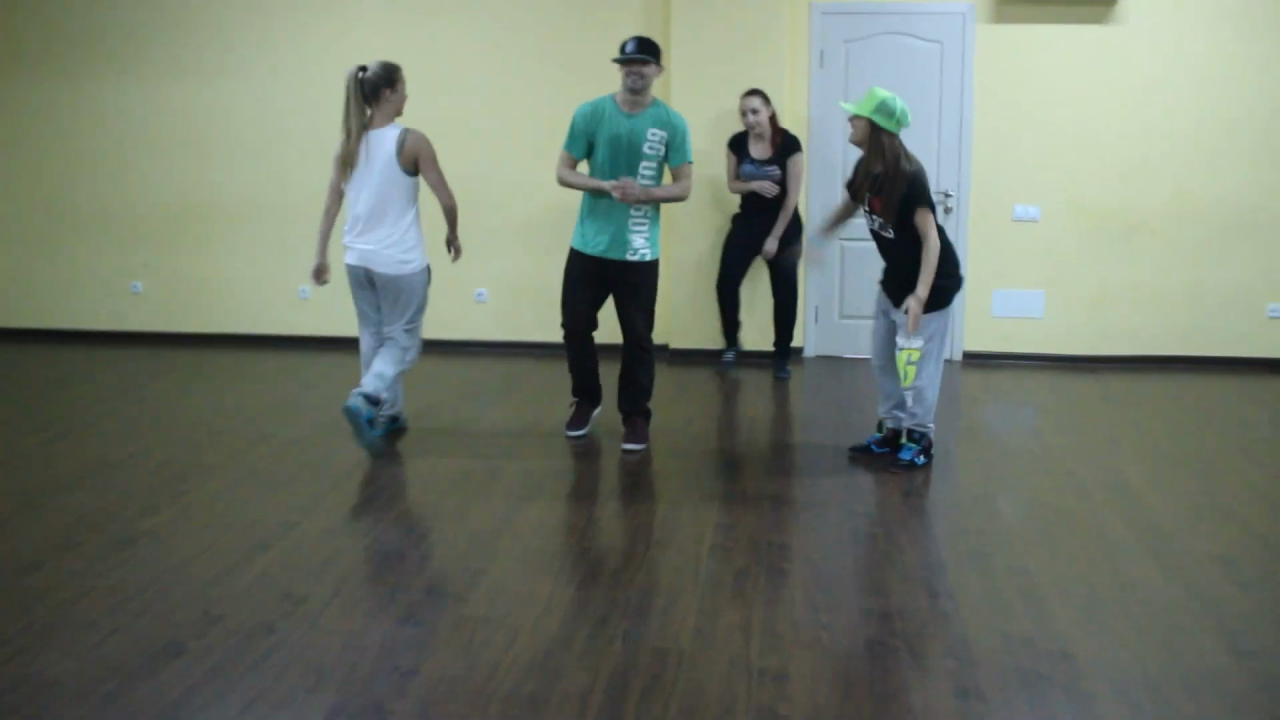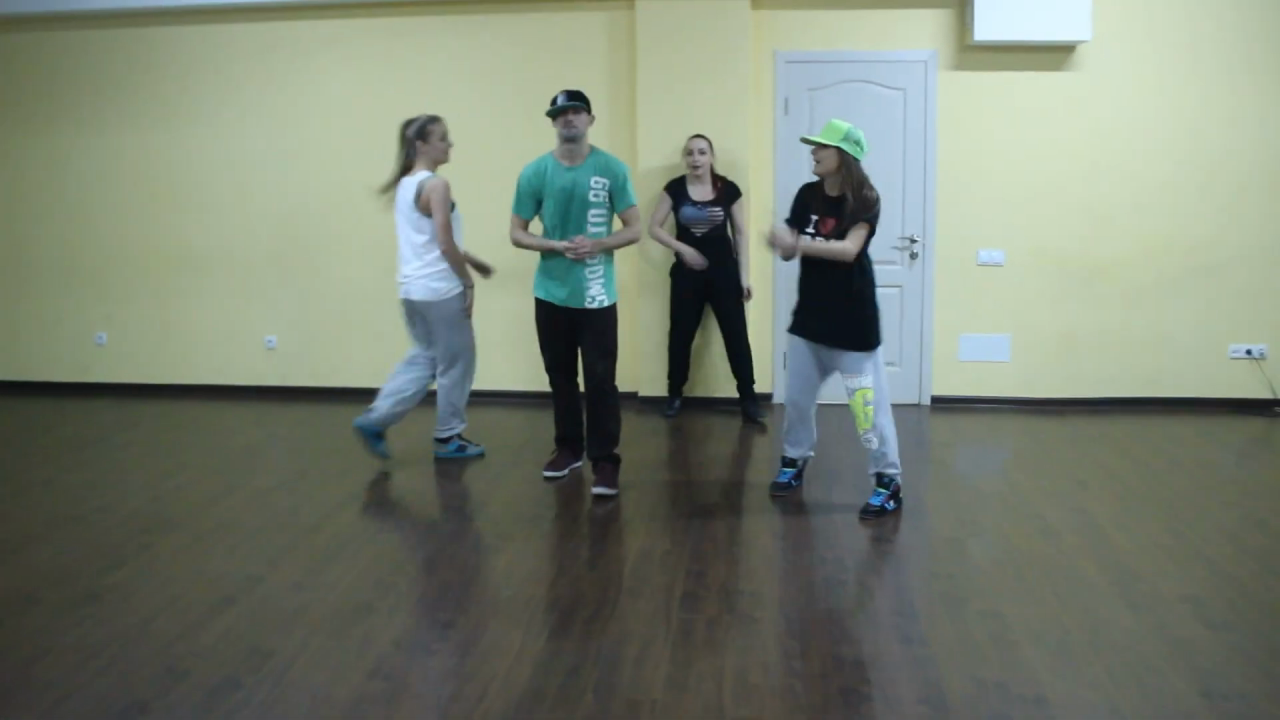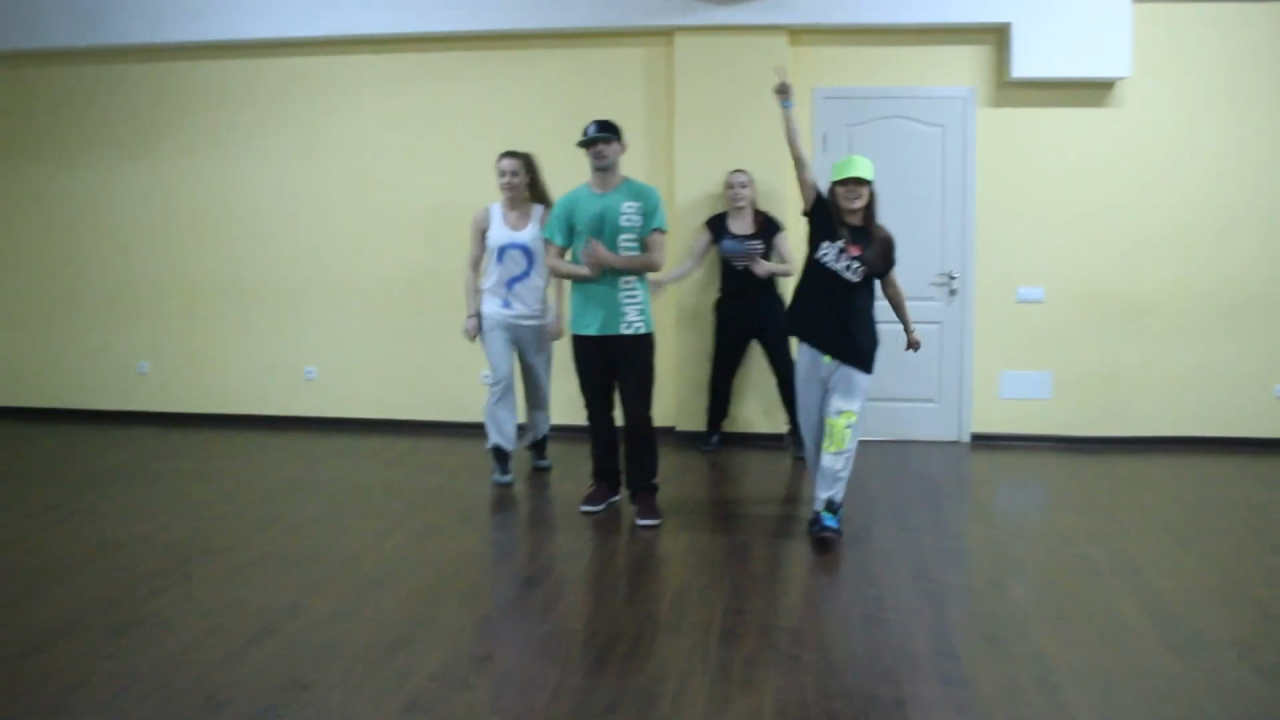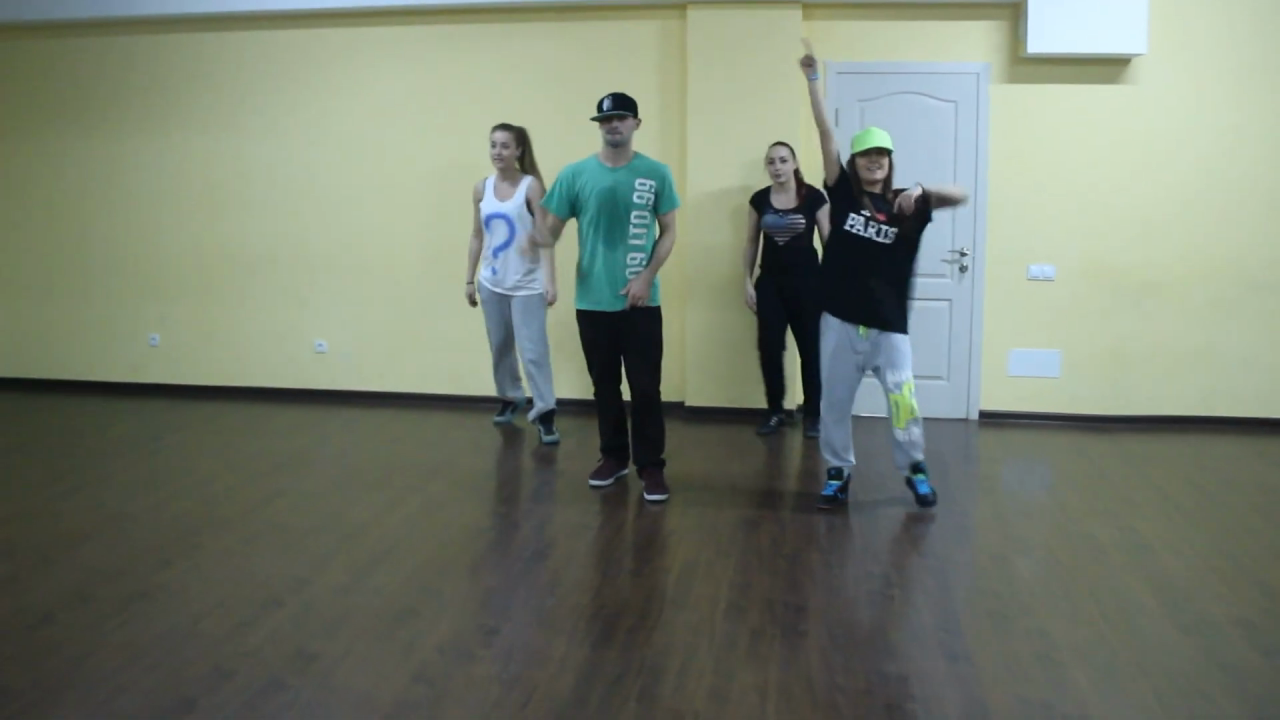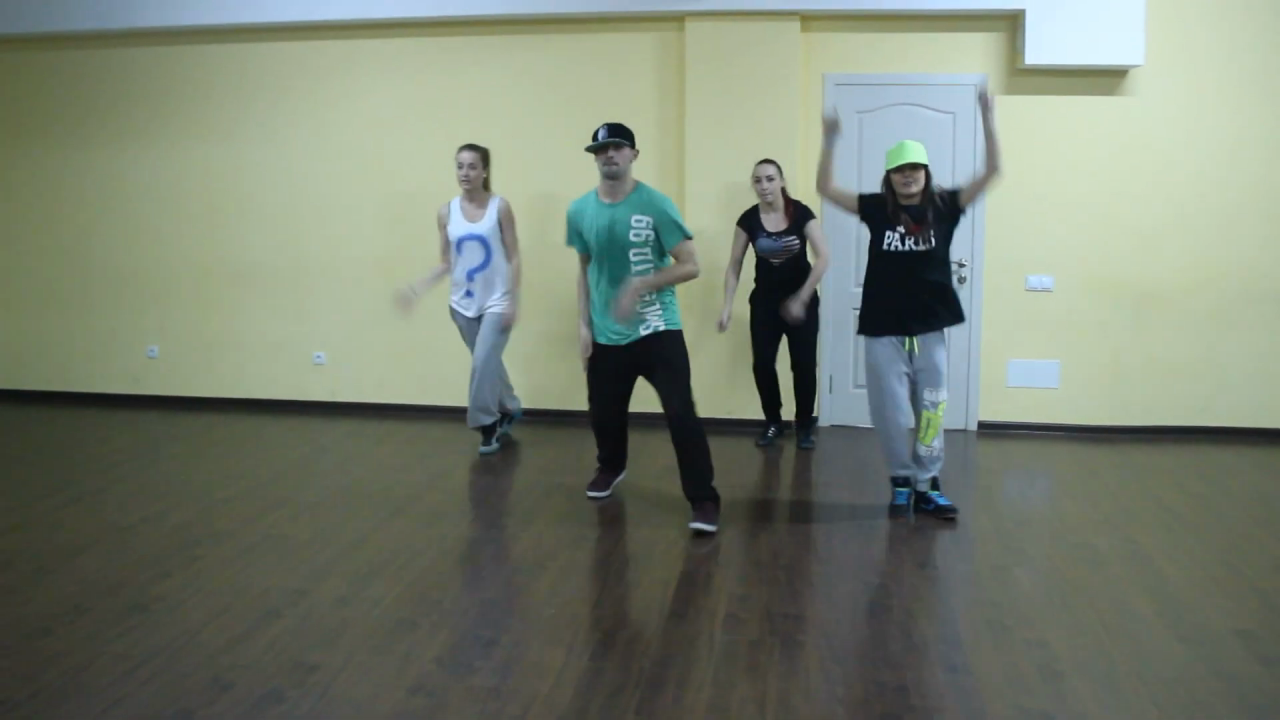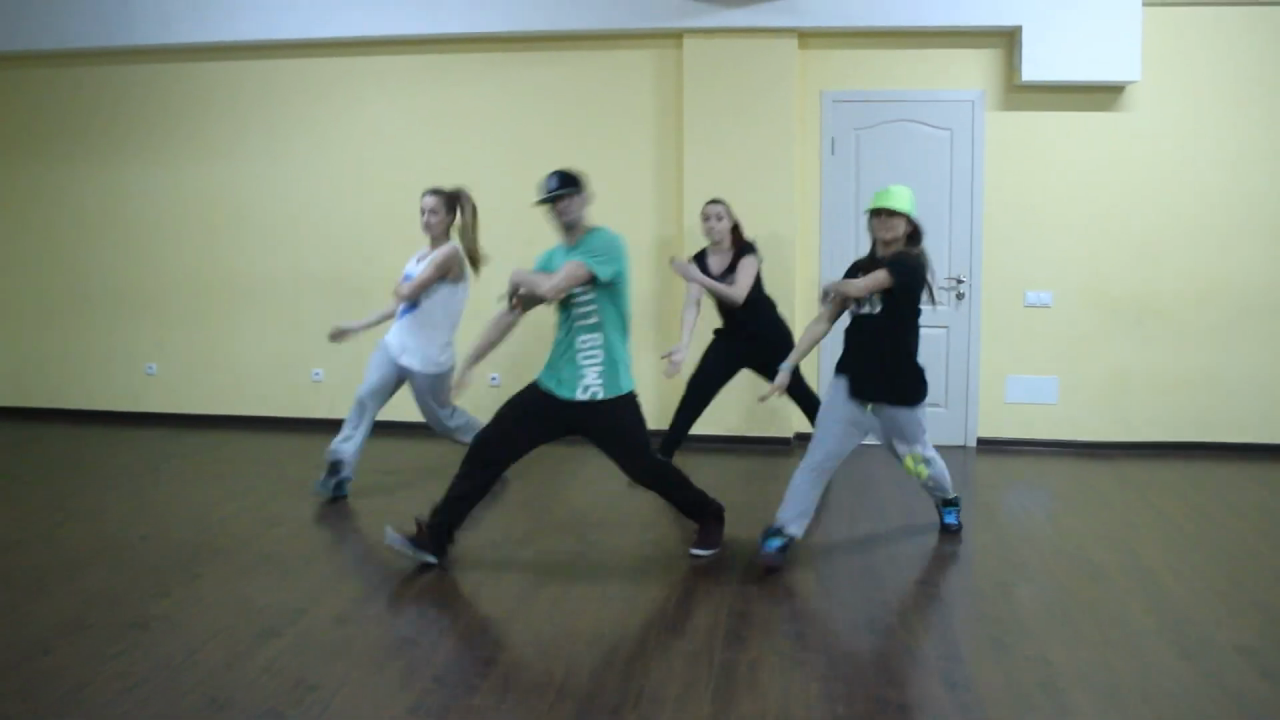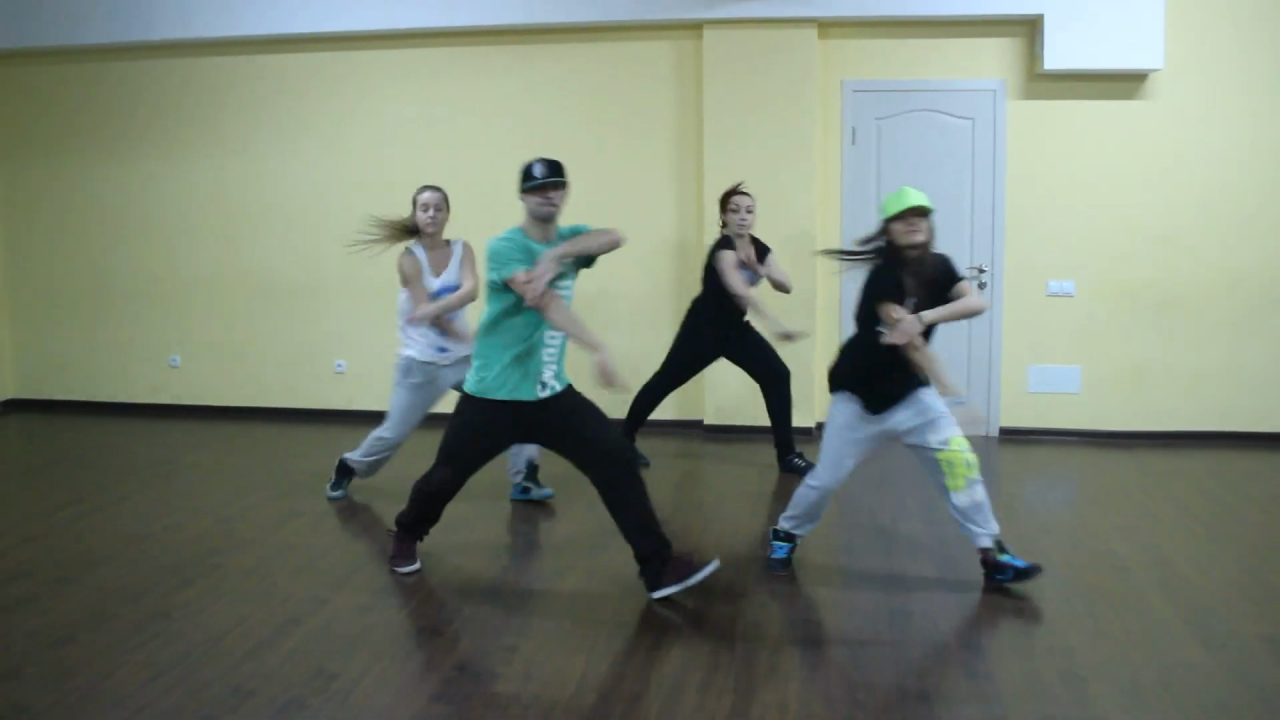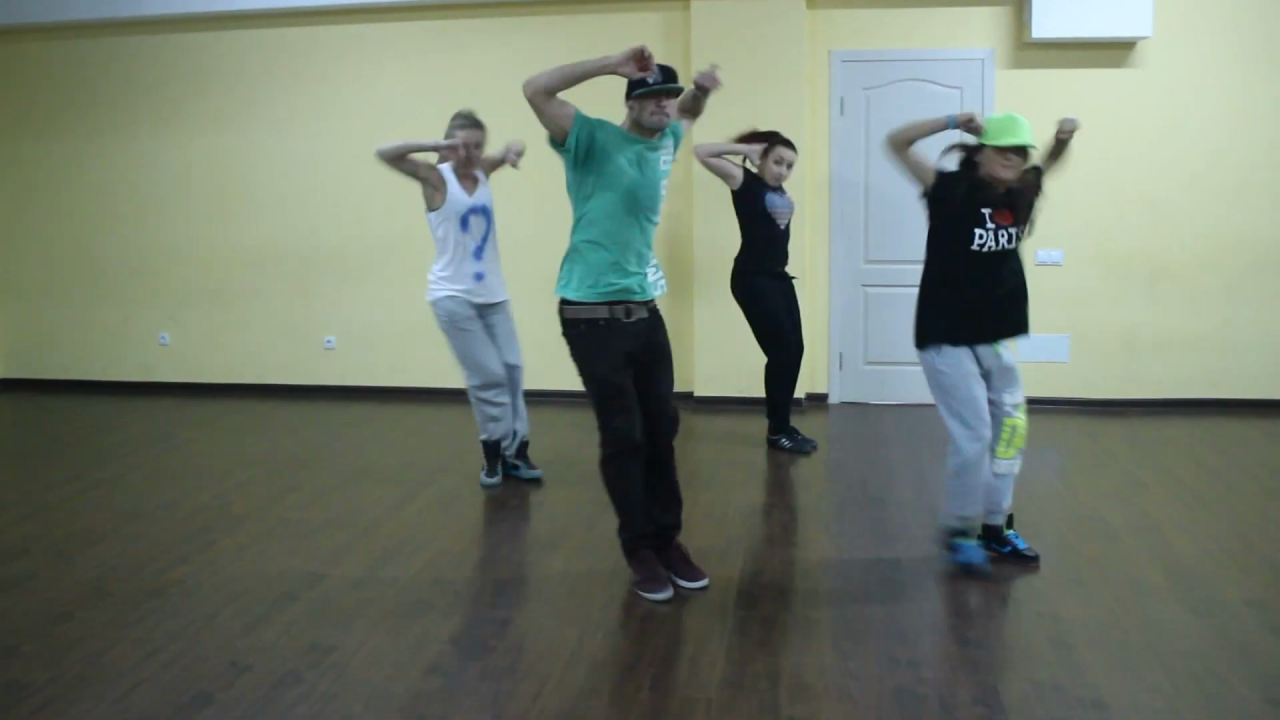
dt=0.5s
person 1, frame 1
left shoulder: (671, 123)
right shoulder: (589, 114)
left elbow: (683, 187)
right elbow: (564, 173)
left wrist: (644, 193)
right wrist: (606, 186)
left hip: (639, 252)
right hip: (588, 246)
left knee: (637, 337)
right knee: (575, 327)
left ankle: (635, 416)
right ankle: (586, 400)
person 1, frame 2
left shoulder: (612, 169)
right shoulder: (534, 172)
left elbow: (633, 230)
right elbow: (517, 234)
left wrist: (594, 246)
right wrist: (558, 246)
left hip: (597, 297)
right hip: (551, 295)
left knee: (600, 380)
right knee: (560, 377)
left ankle: (604, 461)
right ankle: (569, 447)
person 1, frame 3
left shoulder: (644, 196)
right shoulder: (569, 203)
left elbow: (655, 260)
right elbow: (553, 263)
left wrist: (613, 259)
right wrist: (585, 269)
left hip: (633, 325)
right hip: (587, 325)
left knee: (637, 411)
right knee: (598, 409)
left ankle: (643, 491)
right ankle: (605, 482)
person 1, frame 4
left shoulder: (656, 173)
right shoulder: (574, 175)
left elbow: (669, 232)
right elbow: (553, 230)
left wrist: (647, 276)
right wrist: (537, 238)
left hip: (640, 300)
right hip: (593, 300)
left knee: (644, 387)
right knee: (604, 385)
left ankle: (650, 468)
right ankle: (613, 456)
person 1, frame 5
left shoulder: (655, 205)
right shoulder: (579, 211)
left elbow: (690, 266)
left wrist: (639, 287)
right wrist: (584, 323)
left hip: (658, 331)
right hip: (606, 336)
left knee: (682, 416)
right knee: (604, 414)
left ankle: (704, 499)
right ankle: (611, 466)
person 1, frame 6
left shoulder: (606, 244)
right shoulder: (550, 255)
left elbow: (553, 288)
right elbow: (513, 311)
left wrist: (524, 278)
right wrist: (469, 361)
left hip: (608, 394)
right hip: (554, 387)
left knee: (646, 469)
right knee: (487, 449)
left ankle: (709, 518)
right ankle: (431, 537)
person 1, frame 7
left shoulder: (571, 239)
right shoulder: (504, 247)
left elbow: (614, 238)
right elbow: (539, 298)
left wrist: (556, 256)
right wrist: (595, 347)
left hip: (551, 393)
right hip: (492, 397)
left knee: (616, 461)
right knee: (444, 478)
left ankle: (659, 567)
right ankle: (407, 535)
person 1, frame 8
left shoulder: (664, 136)
right shoulder: (591, 137)
left elbow: (692, 110)
right elbow: (535, 89)
left wrist: (701, 88)
right wrist: (611, 61)
left hip: (641, 306)
right hip: (591, 309)
left knee: (661, 426)
right knee: (623, 432)
left ankle: (666, 541)
right ankle: (638, 550)
person 2, frame 1
left shoulder: (907, 175)
right shoulder: (868, 168)
left elbow: (931, 238)
right elbow: (849, 208)
left wrist: (921, 295)
right wrist: (817, 237)
left hip: (932, 279)
right hip: (897, 275)
left knee: (915, 359)
right knee: (884, 356)
left ankle: (920, 438)
right ankle: (892, 430)
person 2, frame 2
left shoulder: (864, 200)
right shoulder: (807, 195)
left elbow: (849, 251)
right elbow: (784, 246)
left wrist: (795, 242)
right wrist: (785, 243)
left hip: (853, 320)
right hip: (808, 315)
left knee: (868, 401)
right knee: (796, 395)
left ankle: (887, 482)
right ankle: (794, 461)
person 2, frame 3
left shoulder: (881, 241)
right shoulder: (821, 215)
left elbow: (889, 286)
right elbow: (799, 160)
left wrist: (908, 327)
right wrist: (785, 105)
left hip: (854, 348)
right hip: (812, 344)
left knee: (840, 428)
right knee: (813, 428)
left ankle: (829, 508)
right ankle: (821, 496)
person 2, frame 4
left shoulder: (909, 201)
right shoulder: (843, 191)
left elbow: (959, 196)
right elbow: (822, 133)
left wrist: (922, 195)
right wrist: (812, 79)
left hip: (888, 321)
right hip: (841, 318)
left knee: (904, 397)
right knee: (836, 400)
left ankle: (915, 471)
right ankle: (838, 473)
person 2, frame 5
left shoulder: (944, 208)
right shoulder: (877, 208)
left elbow: (991, 171)
right elbow: (826, 188)
left wrist: (986, 117)
right wrist: (830, 141)
left hip: (929, 331)
right hip: (884, 332)
left knee: (931, 413)
right knee: (891, 415)
left ankle: (927, 487)
right ankle: (900, 479)
person 2, frame 6
left shoulder: (911, 262)
right shoulder: (862, 266)
left elbow: (855, 290)
right elbow: (824, 322)
left wrist: (832, 290)
right wrist: (786, 368)
left hip: (899, 386)
right hip: (850, 380)
left knee: (918, 459)
right knee: (820, 457)
left ankle: (946, 500)
right ankle: (780, 534)
person 2, frame 7
left shoulder: (937, 267)
right shoulder: (885, 274)
left elbow: (975, 303)
right elbow: (904, 336)
left wrist: (927, 316)
left hip: (909, 389)
right hip: (859, 391)
left knee: (959, 461)
right knee: (827, 476)
left ankle: (993, 557)
right ankle: (786, 533)
person 2, frame 8
left shoulder: (1015, 194)
right shoulder: (949, 189)
left elbow: (1052, 159)
right elbow: (896, 142)
left wrist: (1063, 138)
right wrist: (957, 122)
left hip: (991, 338)
right hip: (947, 339)
left knee: (1010, 427)
right knee: (971, 437)
left ankle: (997, 528)
right ankle: (960, 532)
person 3, frame 1
left shoulder: (349, 144)
right shoulder: (412, 141)
left elbow: (332, 203)
right elbow: (445, 199)
left wrist: (321, 254)
right wrist: (452, 233)
left hip: (358, 258)
right hip: (402, 261)
left knee: (373, 337)
right knee: (401, 340)
left ankle: (384, 411)
right ankle: (366, 399)
person 3, frame 2
left shoulder: (407, 184)
right shoulder: (437, 186)
right elbow: (446, 245)
left wrist: (472, 261)
right wrist: (466, 277)
left hip: (414, 289)
right hip: (440, 289)
left knee: (423, 359)
right knee: (457, 361)
left ankle: (375, 419)
right ankle: (447, 437)
person 3, frame 3
left shoulder: (544, 216)
right shoulder: (485, 217)
right elbow: (473, 269)
left wrist: (558, 313)
right wrist: (472, 313)
left hip: (534, 316)
right hip: (495, 314)
left knee: (538, 383)
right knee: (502, 379)
left ankle: (538, 441)
right ankle: (501, 450)
person 3, frame 4
left shoulder: (531, 187)
right shoulder: (482, 189)
right elbow: (477, 236)
left wrist: (550, 282)
right wrist: (470, 279)
left hip: (526, 284)
right hip: (491, 283)
left knee: (533, 349)
right knee: (500, 346)
left ankle: (545, 414)
right ankle: (510, 398)
person 3, frame 5
left shoulder: (500, 207)
right shoulder: (447, 211)
left elbow: (514, 258)
right elbow: (446, 262)
left wrist: (513, 301)
right wrist: (416, 289)
left hip: (496, 302)
right hip: (463, 302)
left knee: (484, 365)
right knee: (488, 363)
left ankle: (487, 425)
right ankle: (508, 409)
person 3, frame 6
left shoulder: (449, 254)
right shoulder: (424, 253)
left elbow: (406, 294)
right elbow: (402, 305)
left wrist: (398, 282)
right wrist: (356, 326)
left hip: (429, 356)
right hip: (396, 345)
left knee: (439, 415)
right knee: (365, 399)
right ankle: (338, 472)
person 3, frame 7
left shoulder: (462, 249)
right shoulder: (409, 258)
left elbow: (471, 290)
right elbow: (424, 310)
left wrist: (435, 309)
left hip: (463, 353)
right hip: (422, 359)
right knee: (396, 428)
left ankle: (524, 479)
right ankle: (349, 468)
person 3, frame 8
left shoulder: (480, 171)
right shoulder: (436, 178)
left elbow: (509, 155)
right elbow: (385, 154)
left wrist: (513, 151)
right wrist: (436, 146)
left hip: (492, 294)
right hip: (452, 297)
left knee: (511, 369)
right knee: (489, 373)
left ankle: (514, 450)
right ankle: (493, 449)
person 4, frame 1
left shoulder: (789, 143)
right shoulder: (737, 143)
left elbow: (792, 195)
right elbow: (732, 184)
left wrist: (775, 237)
right wrist: (754, 185)
left hip: (783, 224)
right hip: (747, 220)
left knee: (784, 291)
right knee: (726, 281)
left ankle: (781, 355)
right ankle: (731, 345)
person 4, frame 2
left shoulder: (729, 189)
right shoulder: (673, 189)
left elbow: (740, 234)
right elbow: (655, 228)
left wrist: (744, 276)
right wrist: (682, 248)
left hip: (724, 272)
right hip: (687, 272)
left knee: (736, 335)
right knee: (681, 335)
left ankle: (748, 401)
right ankle: (675, 396)
person 4, frame 3
left shoulder: (769, 224)
right shoulder: (715, 224)
left elbow: (789, 266)
right elbow: (692, 261)
left wrist: (770, 267)
right wrist: (664, 279)
left hip: (767, 305)
right hip: (731, 307)
left knee: (785, 368)
right knee: (722, 370)
left ankle: (799, 433)
right ankle: (713, 430)
person 4, frame 4
left shoulder: (813, 197)
right shoulder: (759, 199)
left elbow: (828, 241)
right elbow: (752, 242)
right wrist: (747, 281)
left hip: (806, 281)
right hip: (770, 282)
left knee: (810, 348)
right knee: (769, 347)
left ankle: (812, 415)
right ankle: (776, 411)
person 4, frame 5
left shoulder: (801, 213)
right shoulder: (748, 219)
left elbow: (822, 257)
right elbow: (734, 265)
left wrist: (802, 298)
right wrist: (726, 307)
left hip: (800, 298)
right hip: (765, 298)
left knee: (804, 363)
right knee: (762, 362)
left ankle: (804, 426)
right ankle: (773, 422)
person 4, frame 6
left shoulder: (746, 252)
right shoulder: (700, 259)
left elbow: (737, 295)
right elbow: (691, 305)
left wrist: (700, 279)
right wrist: (682, 347)
left hip: (768, 333)
right hip: (732, 334)
left knee: (796, 389)
right knee: (697, 389)
right ankle: (665, 450)
person 4, frame 7
left shoulder: (760, 249)
right shoulder: (724, 248)
left elbow: (786, 287)
right elbow: (739, 290)
left wrist: (767, 272)
right wrist: (776, 326)
left hip: (734, 326)
right hip: (702, 327)
left knee: (778, 376)
right knee: (665, 382)
left ankle: (787, 454)
right ankle: (625, 439)
person 4, frame 8
left shoulder: (775, 183)
right shoulder: (745, 181)
left elbow: (785, 162)
right elbow: (702, 152)
left wrist: (776, 157)
right wrist: (745, 147)
left hip: (776, 277)
right hip: (750, 278)
left knee: (793, 350)
right knee: (781, 351)
left ankle: (783, 426)
right ankle: (777, 431)
